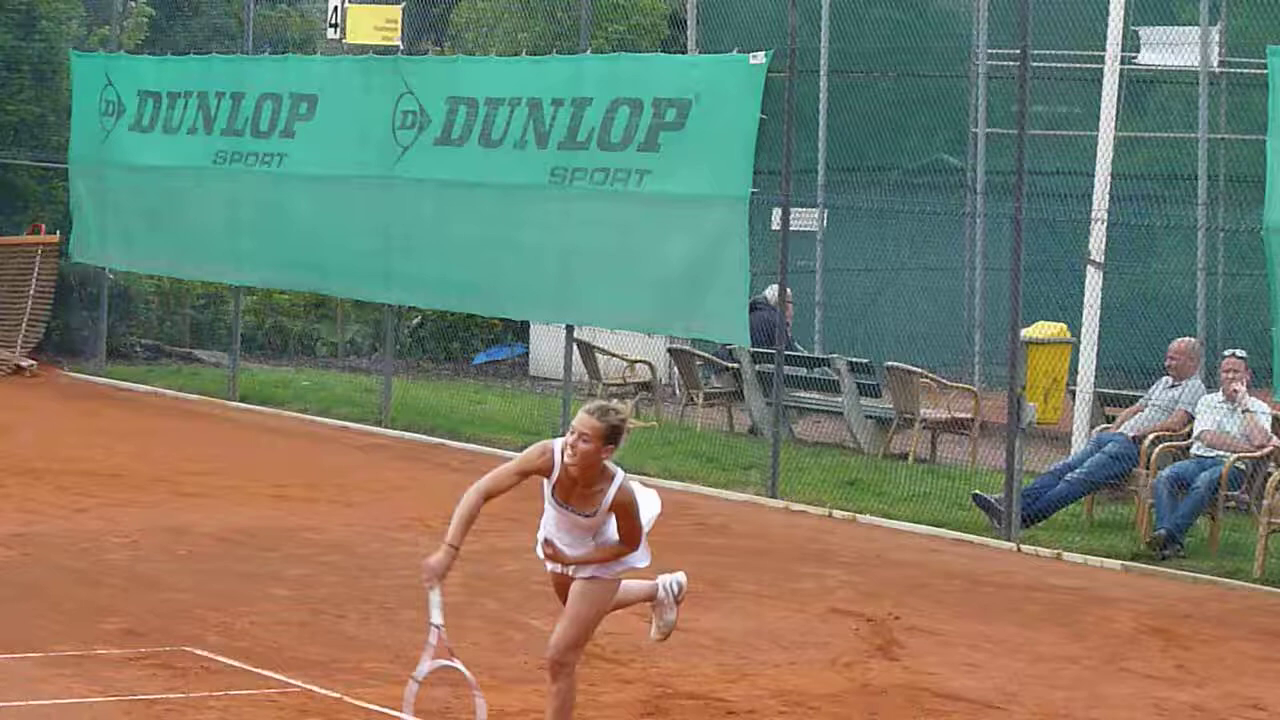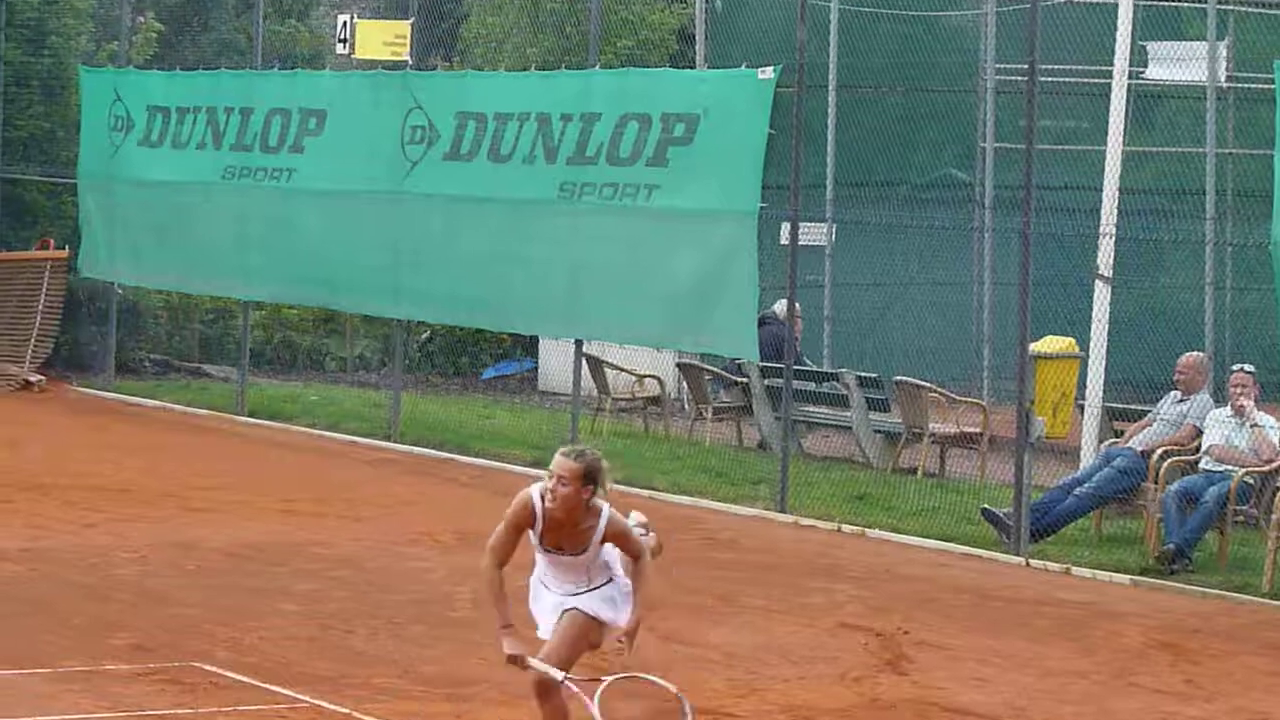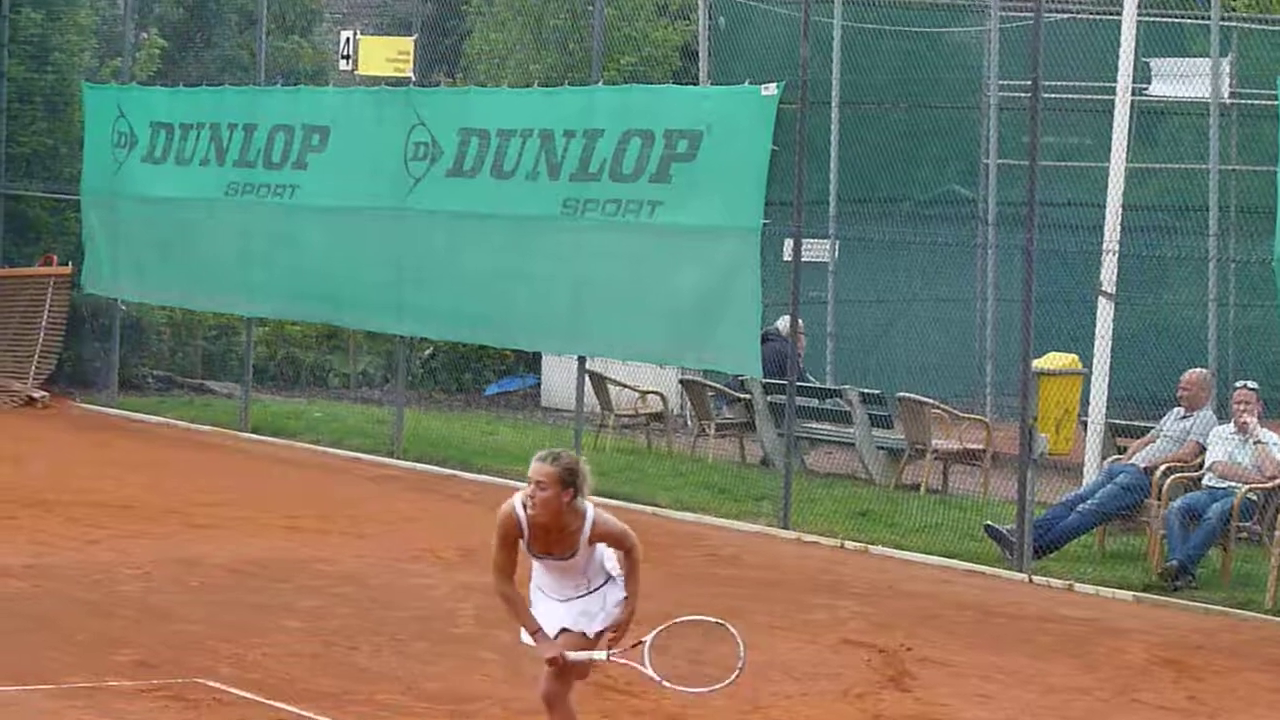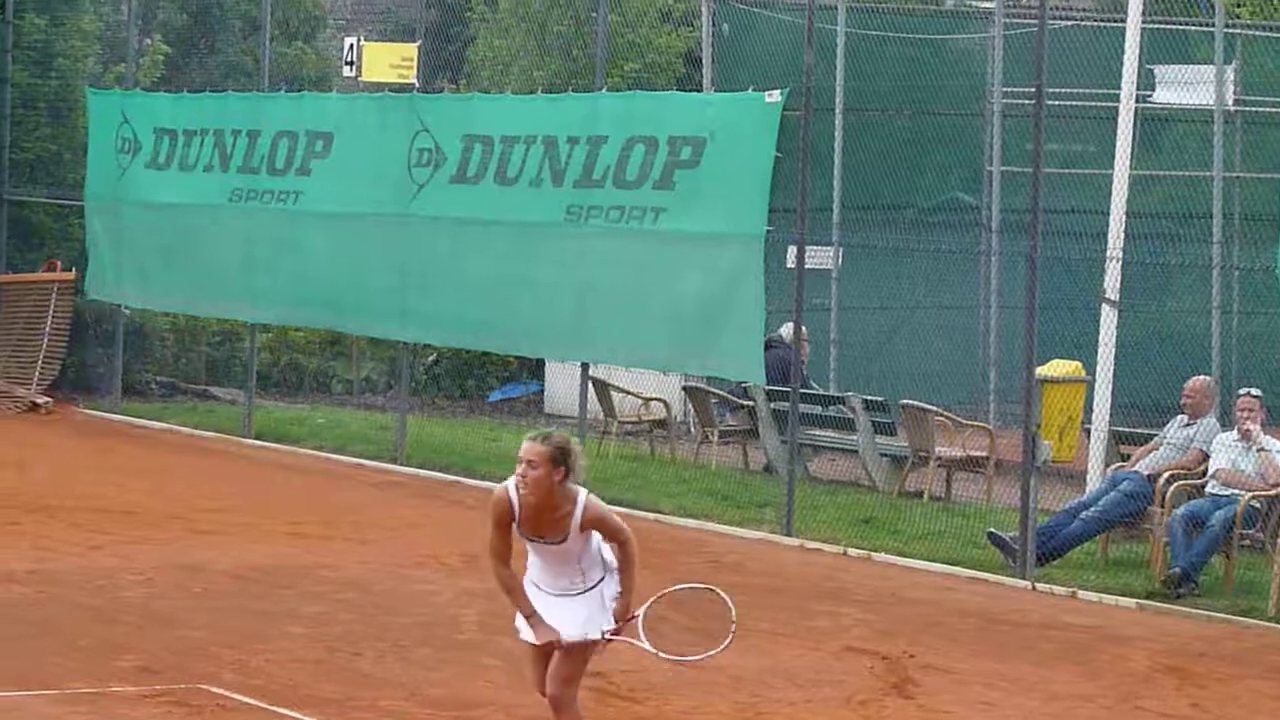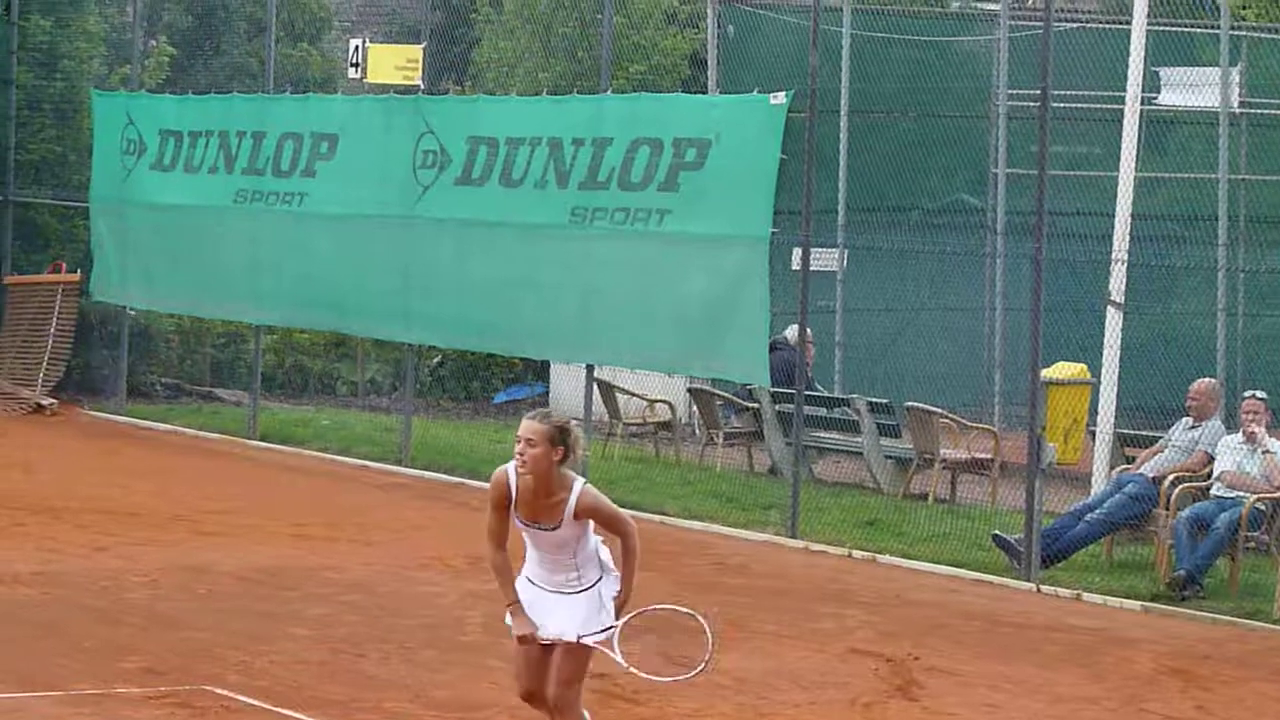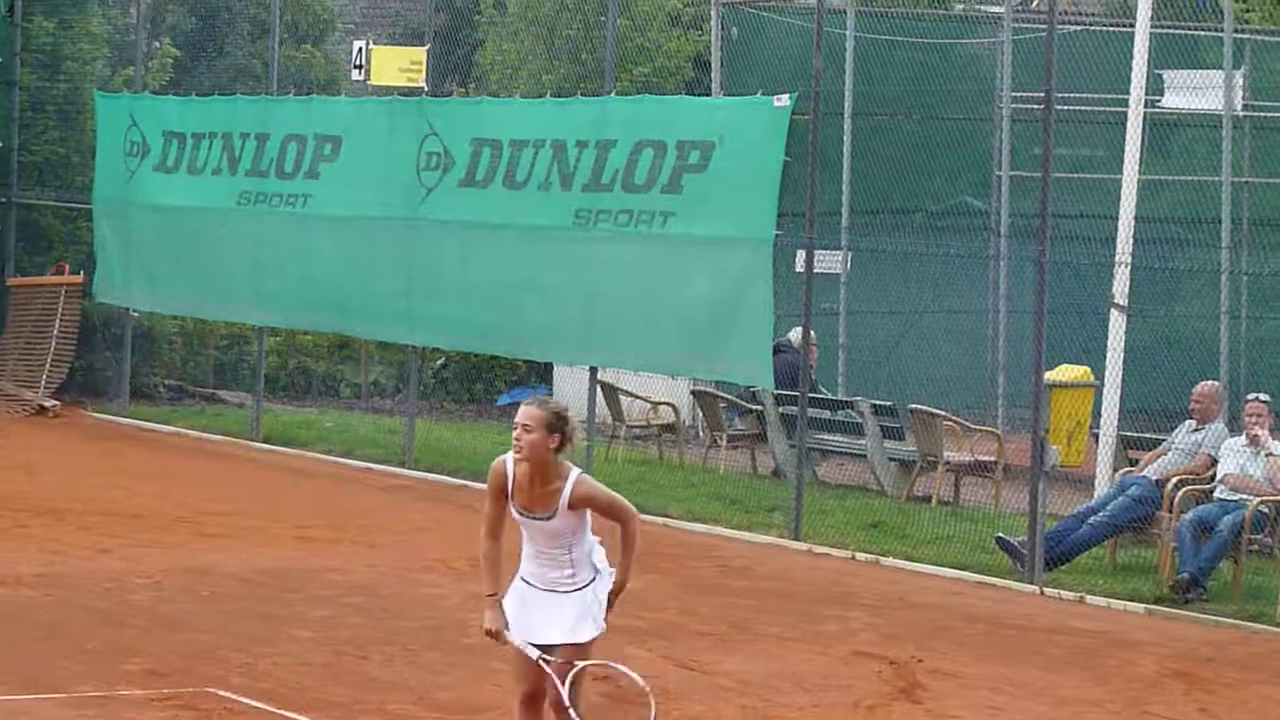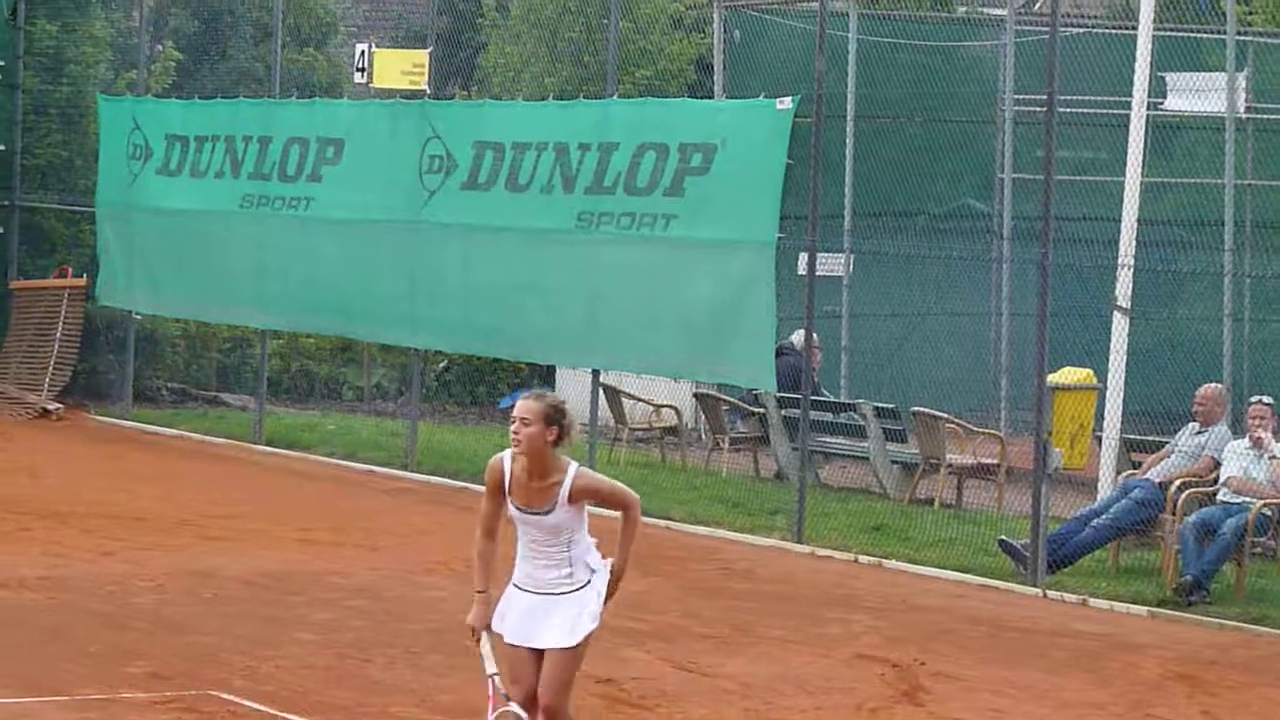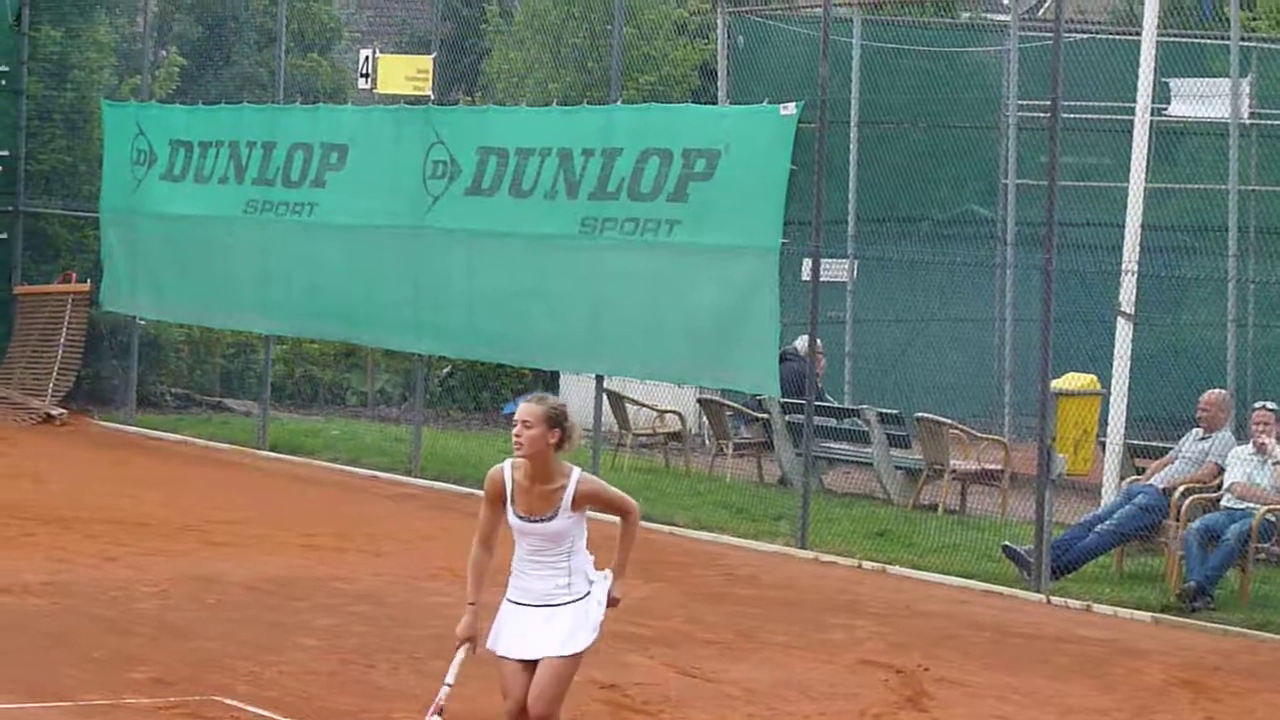
dt=0.1s
person 1, frame 1
left shoulder: (619, 490)
right shoulder: (550, 455)
left elbow: (632, 542)
right elbow: (479, 492)
left wrist: (573, 560)
right wrist: (449, 549)
left hip: (598, 558)
right hip: (559, 546)
left knee: (559, 655)
right knee: (585, 607)
right ankle: (661, 590)
person 1, frame 2
left shoulder: (605, 521)
right shoulder: (529, 502)
left elbow: (638, 556)
right elbow: (492, 564)
left wrist: (635, 616)
right wrist: (507, 632)
left hip: (593, 591)
right hip: (550, 589)
left knee: (545, 680)
right knee: (588, 640)
person 1, frame 3
left shoulder: (594, 522)
right shoulder: (512, 514)
left elbow: (631, 547)
right elbow: (503, 581)
left wrist: (630, 607)
right wrist: (540, 638)
left hip: (589, 597)
right hip: (546, 594)
left knee: (551, 692)
right knee: (575, 671)
person 1, frame 4
left shoulder: (586, 508)
right shoulder: (505, 498)
left elbow: (625, 541)
right elbow: (499, 564)
left wrist: (625, 601)
right wrist: (536, 623)
left hip: (586, 594)
right hip: (541, 589)
left knee: (558, 692)
right knee: (544, 687)
person 1, frame 5
left shoulder: (582, 498)
right shoulder: (503, 480)
left elbow: (627, 532)
right elbow: (497, 549)
left wrist: (624, 593)
right wrist: (517, 614)
left hip: (581, 594)
right hip: (536, 588)
right knee: (528, 689)
person 1, frame 6
left shoulder: (578, 487)
right shoulder: (502, 470)
left elbow: (629, 519)
right elbow: (491, 539)
left wrist: (621, 580)
right wrist: (491, 604)
left hip: (576, 593)
right hip: (531, 589)
right knee: (529, 693)
person 1, frame 7
left shoulder: (578, 481)
right shoulder: (500, 468)
left elbow: (632, 505)
right elbow: (486, 536)
left wrist: (617, 569)
right wrist: (481, 601)
left hip: (571, 595)
right hip: (524, 592)
person 1, frame 8
left shoulder: (580, 486)
right shoulder: (500, 478)
left elbow: (630, 511)
right elbow: (482, 546)
left wrist: (617, 579)
right wrist: (470, 611)
left hip: (569, 608)
right hip: (519, 607)
person 2, frame 1
left shoulder: (1194, 388)
right shoulder: (1163, 382)
left elbow: (1176, 423)
left wrist: (1138, 433)
right wrist: (1112, 429)
left hip: (1135, 446)
right hip: (1115, 436)
left knee: (1078, 477)
right knee: (1062, 469)
left ankle: (1022, 516)
person 2, frame 2
left shoulder: (1202, 402)
right shoulder: (1172, 396)
left elbow: (1184, 438)
left wrist: (1146, 448)
right wrist: (1121, 444)
left hip: (1144, 461)
right hip: (1123, 451)
left knee: (1087, 492)
right knee: (1070, 484)
left ankle: (1031, 531)
person 2, frame 3
left shoulder: (1205, 418)
right shoulder: (1175, 413)
left elbow: (1188, 454)
left wrist: (1150, 465)
right wrist: (1124, 461)
left hip: (1146, 478)
right hip: (1128, 468)
left knee: (1091, 509)
right knee: (1074, 500)
left ankle: (1035, 547)
person 2, frame 4
left shoulder: (1209, 426)
right shoulder: (1178, 420)
left elbow: (1191, 462)
left wrist: (1152, 472)
right wrist: (1127, 468)
left hip: (1149, 485)
right hip: (1130, 475)
left knee: (1094, 516)
right knee: (1077, 507)
left ankle: (1038, 554)
person 2, frame 5
left shoulder: (1214, 429)
right shoulder: (1183, 423)
left elbow: (1196, 464)
left wrist: (1157, 474)
right wrist: (1132, 471)
left hip: (1155, 488)
right hip: (1134, 477)
left knee: (1099, 518)
right knee: (1082, 510)
left ankle: (1042, 556)
person 2, frame 6
left shoulder: (1217, 431)
right shoulder: (1187, 426)
left elbow: (1199, 467)
left wrist: (1161, 477)
right wrist: (1135, 473)
left hip: (1158, 490)
right hip: (1138, 480)
left knee: (1102, 521)
right knee: (1085, 512)
left ankle: (1046, 559)
person 2, frame 7
left shoulder: (1220, 434)
right shoulder: (1190, 428)
left elbow: (1202, 469)
left wrist: (1164, 480)
right wrist: (1138, 476)
left hip: (1162, 492)
right hip: (1141, 483)
left knee: (1105, 524)
right knee: (1088, 515)
left ankle: (1049, 561)
person 2, frame 8
left shoulder: (1224, 440)
right shoulder: (1194, 434)
left elbow: (1206, 475)
left wrist: (1168, 485)
right wrist: (1142, 481)
left hip: (1165, 498)
right hip: (1146, 489)
left knee: (1108, 529)
right knee: (1092, 521)
left ankle: (1053, 568)
person 3, frame 1
left shoulder: (1258, 407)
right shoulder: (1207, 401)
left elbow: (1258, 441)
right elbow: (1206, 438)
left wrist: (1244, 404)
right wrist: (1244, 446)
left hip: (1232, 467)
right hip: (1199, 459)
left knee: (1203, 482)
right knee: (1164, 477)
left ankle: (1168, 534)
right ankle: (1171, 539)
person 3, frame 2
right shoulder: (1216, 415)
right elbow: (1215, 453)
left wrist: (1252, 419)
right wrist: (1253, 461)
left hip: (1240, 482)
right hip: (1208, 475)
left knee: (1212, 497)
right knee: (1173, 491)
left ankle: (1176, 549)
right ankle: (1179, 555)
person 3, frame 3
right shoulder: (1219, 432)
right elbow: (1219, 469)
left wrist: (1256, 435)
right wrist: (1256, 477)
left hip: (1243, 498)
right hip: (1210, 491)
left knee: (1215, 513)
right knee: (1176, 508)
left ankle: (1179, 565)
right ankle: (1183, 571)
person 3, frame 4
right shoulder: (1222, 439)
right elbow: (1222, 476)
left wrist: (1259, 442)
right wrist: (1259, 485)
left hip: (1246, 506)
right hip: (1214, 498)
left knee: (1218, 521)
right knee: (1179, 515)
left ankle: (1183, 572)
right ankle: (1184, 579)
person 3, frame 5
right shoulder: (1228, 442)
right elbow: (1227, 479)
right wrist: (1263, 487)
left hip: (1252, 508)
right hip: (1219, 500)
left knee: (1224, 523)
right knee: (1184, 518)
left ankle: (1188, 575)
right ankle: (1190, 580)
person 3, frame 6
right shoulder: (1231, 445)
right elbow: (1230, 482)
left hip: (1255, 511)
right hip: (1222, 503)
left knee: (1226, 526)
right knee: (1187, 521)
left ankle: (1191, 577)
right ankle: (1193, 584)
person 3, frame 7
right shoulder: (1234, 447)
right elbow: (1234, 484)
left hip: (1258, 513)
right hip: (1226, 506)
left knee: (1230, 528)
right knee: (1191, 523)
left ankle: (1194, 580)
right ankle: (1197, 586)
person 3, frame 8
right shoulder: (1238, 453)
right elbow: (1237, 490)
left hip: (1262, 519)
right hip: (1230, 512)
left knee: (1234, 534)
right knee: (1195, 529)
left ankle: (1198, 586)
right ankle: (1201, 592)
